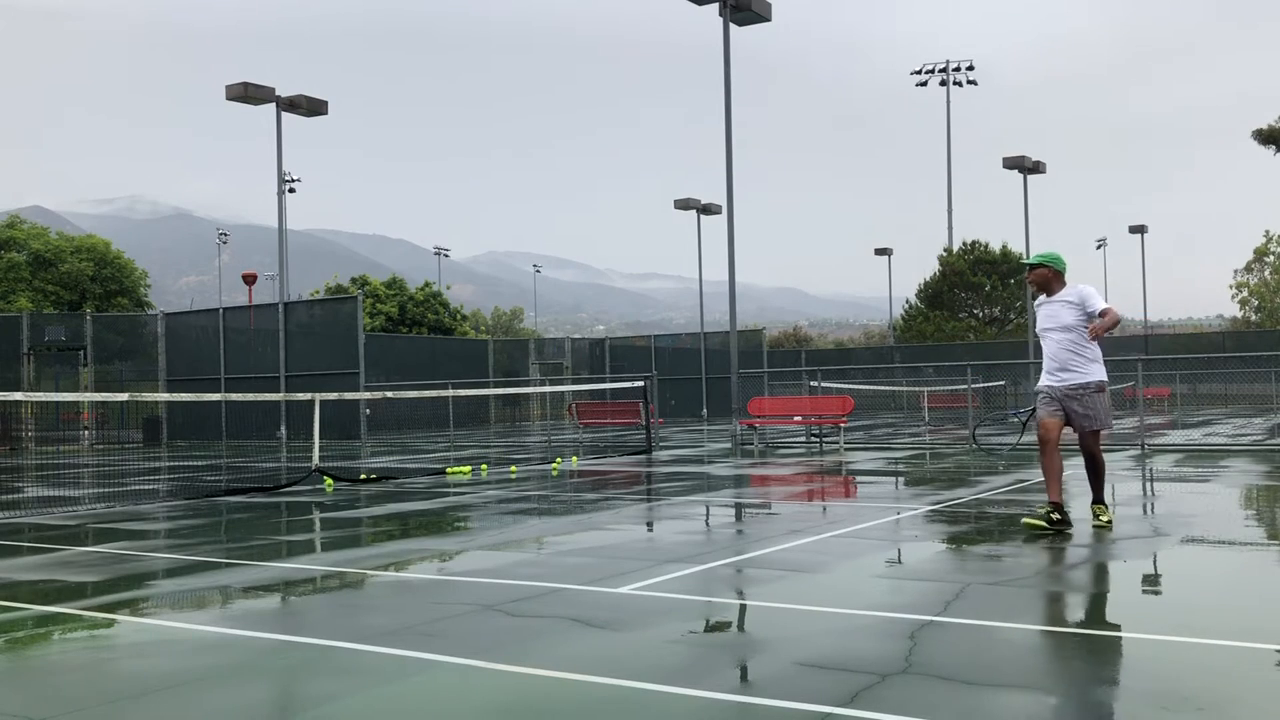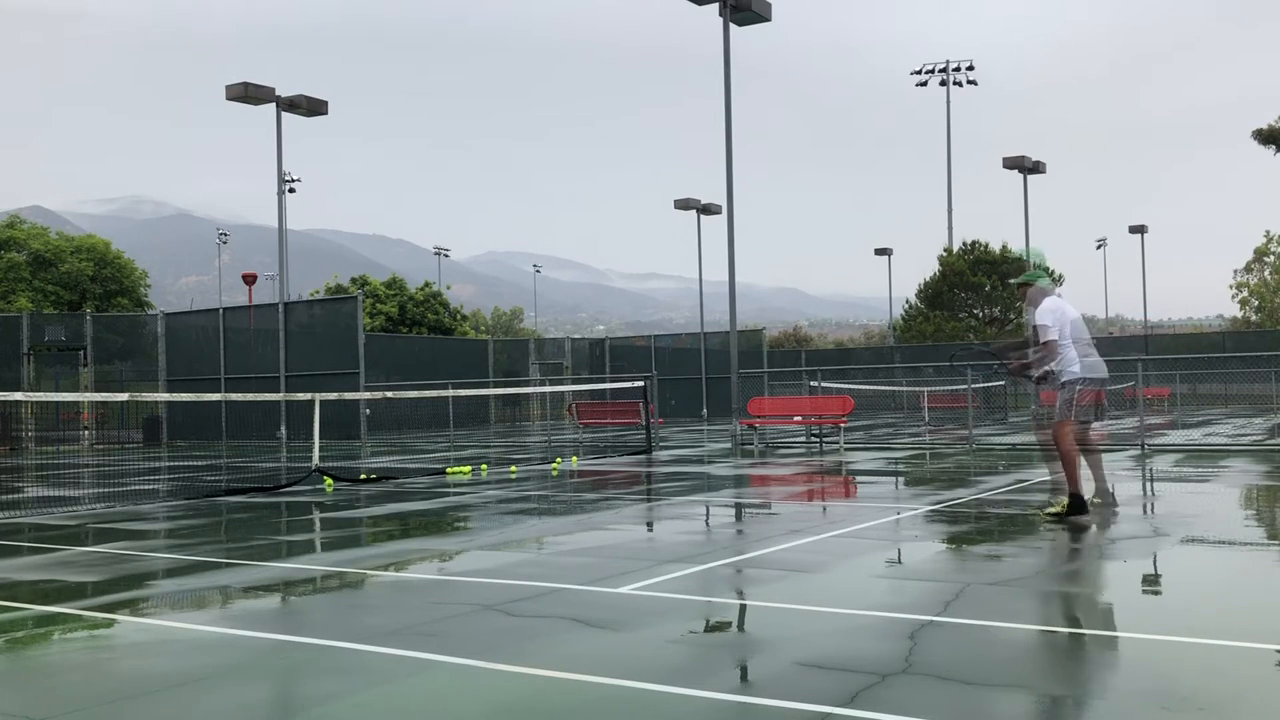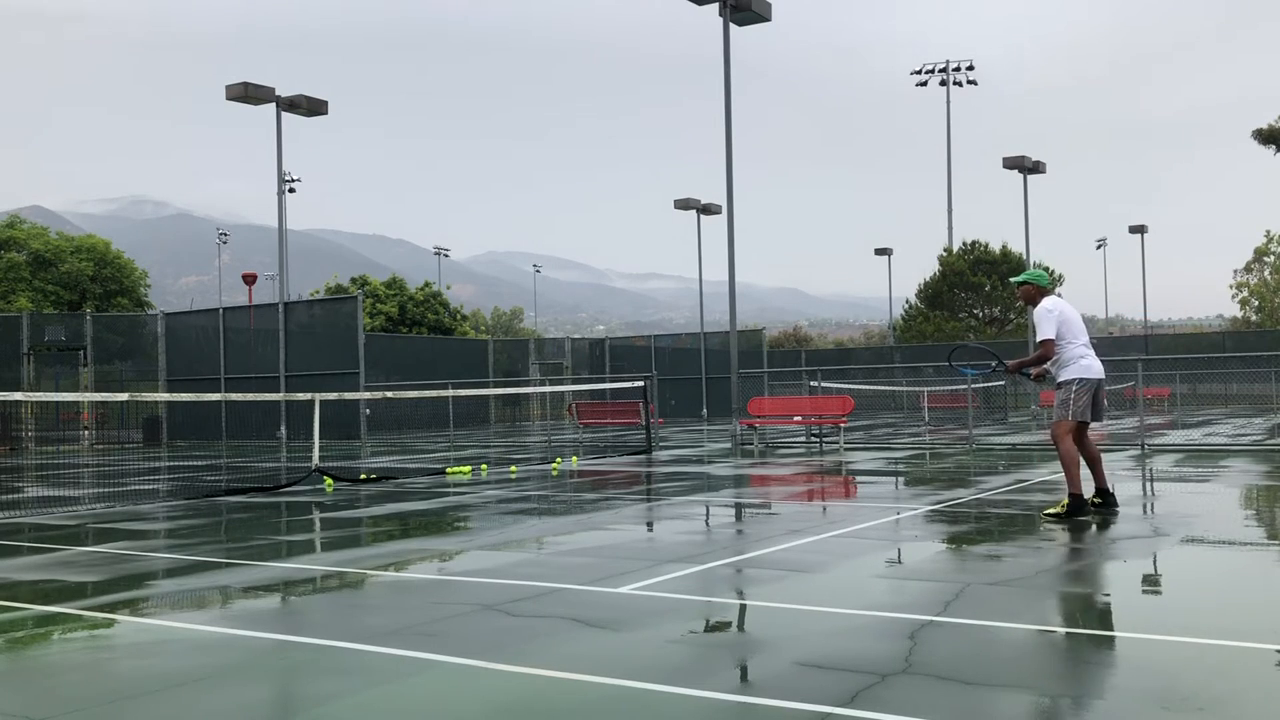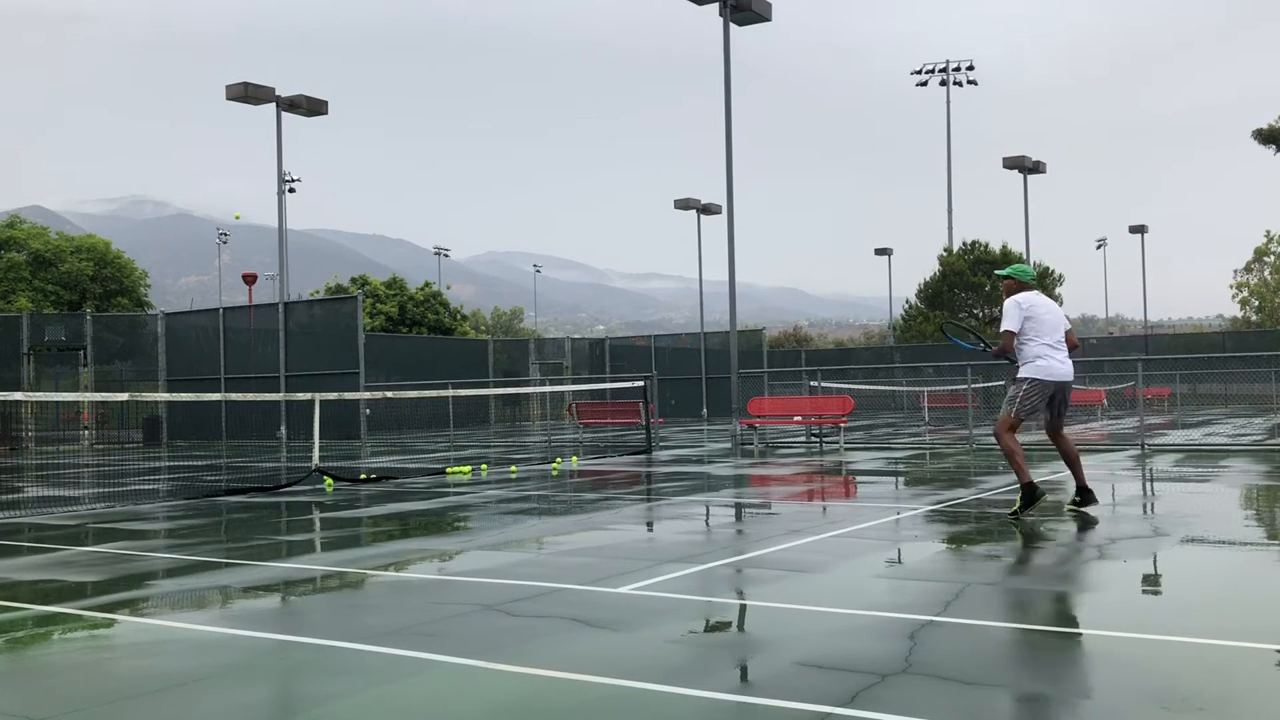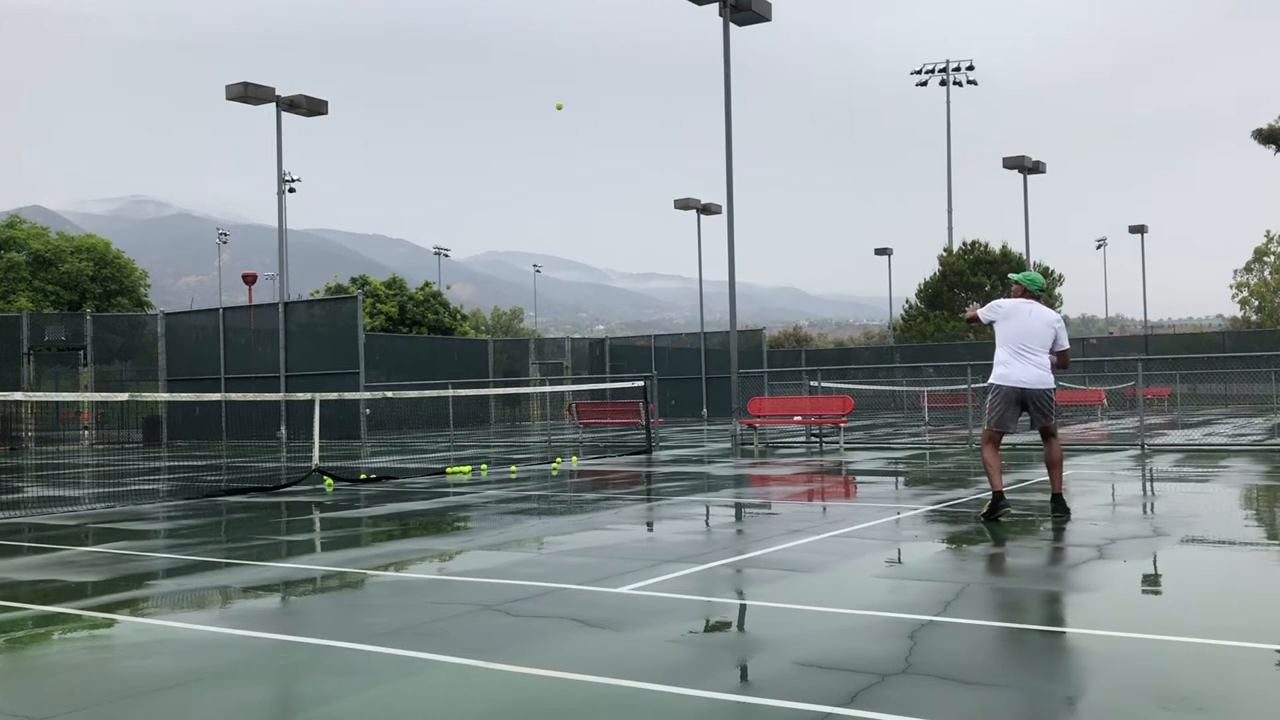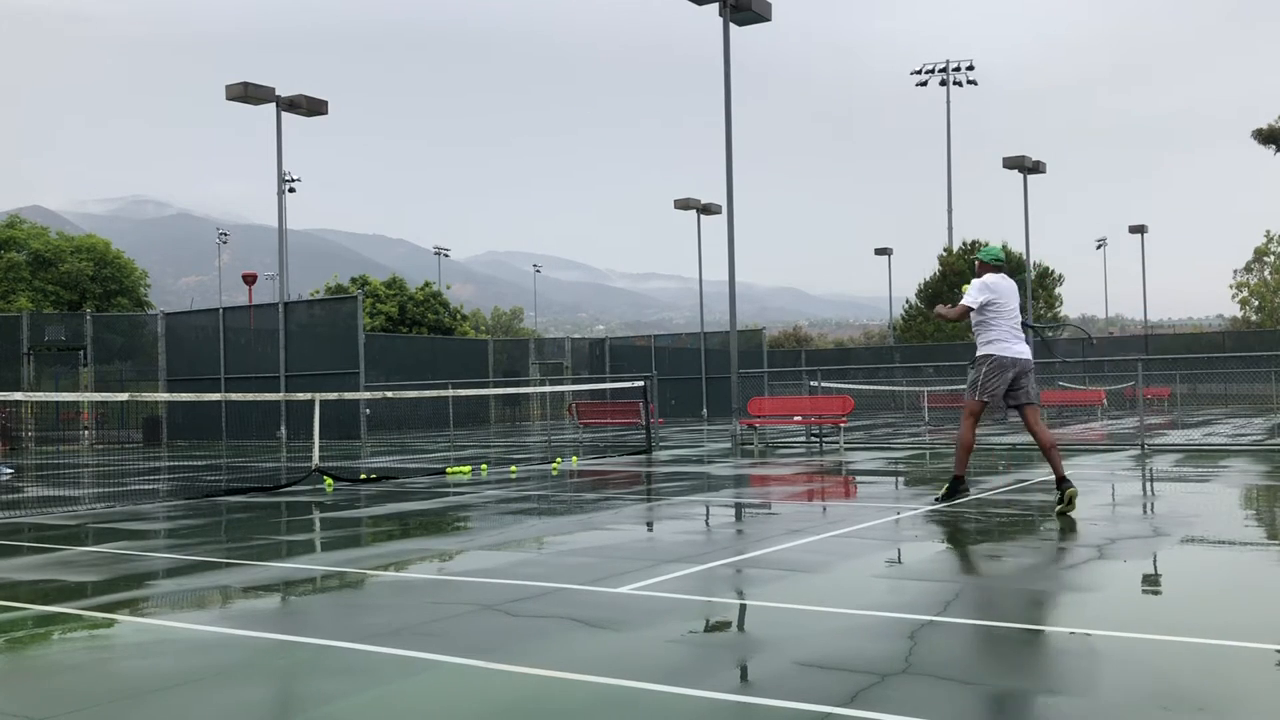
dt=0.5s
person 1, frame 1
left shoulder: (1082, 293)
right shoulder: (1041, 304)
left elbow: (1112, 315)
left wrist: (1104, 324)
left hip: (1088, 382)
right hip: (1051, 385)
left knee: (1089, 446)
right knee: (1047, 438)
left ankle: (1099, 504)
right ankle: (1055, 511)
person 1, frame 2
left shoulder: (1045, 306)
right shoulder: (1055, 304)
left elbow: (1047, 348)
left wrist: (1022, 366)
right wrist: (1048, 370)
left hip: (1079, 376)
right hip: (1091, 373)
left knee: (1061, 433)
right knee: (1078, 434)
left ankle: (1076, 500)
right ankle: (1103, 493)
person 1, frame 3
left shoulder: (1043, 309)
right shoulder: (1059, 304)
left elbow: (1047, 352)
left wrist: (1019, 364)
right wrist: (1047, 369)
left hip: (1077, 376)
right hip: (1092, 372)
left knee: (1061, 434)
right knee: (1078, 435)
left ankle: (1076, 501)
right ankle: (1104, 495)
person 1, frame 4
left shoulder: (1015, 301)
right shoulder: (1050, 304)
left elbow: (1005, 347)
right elbow: (1073, 342)
left wrist: (999, 351)
left hip: (1036, 376)
right hip: (1063, 375)
left knee: (1004, 430)
right knee: (1056, 433)
left ankle: (1029, 489)
right ankle: (1083, 492)
person 1, frame 5
left shoulder: (1001, 306)
right shoulder: (1054, 317)
left elbow: (969, 317)
right elbow: (1063, 362)
left wrist: (973, 308)
left hip: (1004, 383)
right hip: (1041, 385)
left knee: (989, 444)
right knee: (1050, 438)
left ankle: (998, 497)
right ankle: (1057, 499)
person 1, frame 6
left shoulder: (984, 282)
right shoulder: (1009, 283)
left elbow: (955, 315)
left wrist: (939, 311)
left hip: (996, 358)
right hip: (1021, 359)
left knee: (969, 418)
right knee: (1035, 425)
left ankle: (958, 482)
right ankle: (1063, 484)
